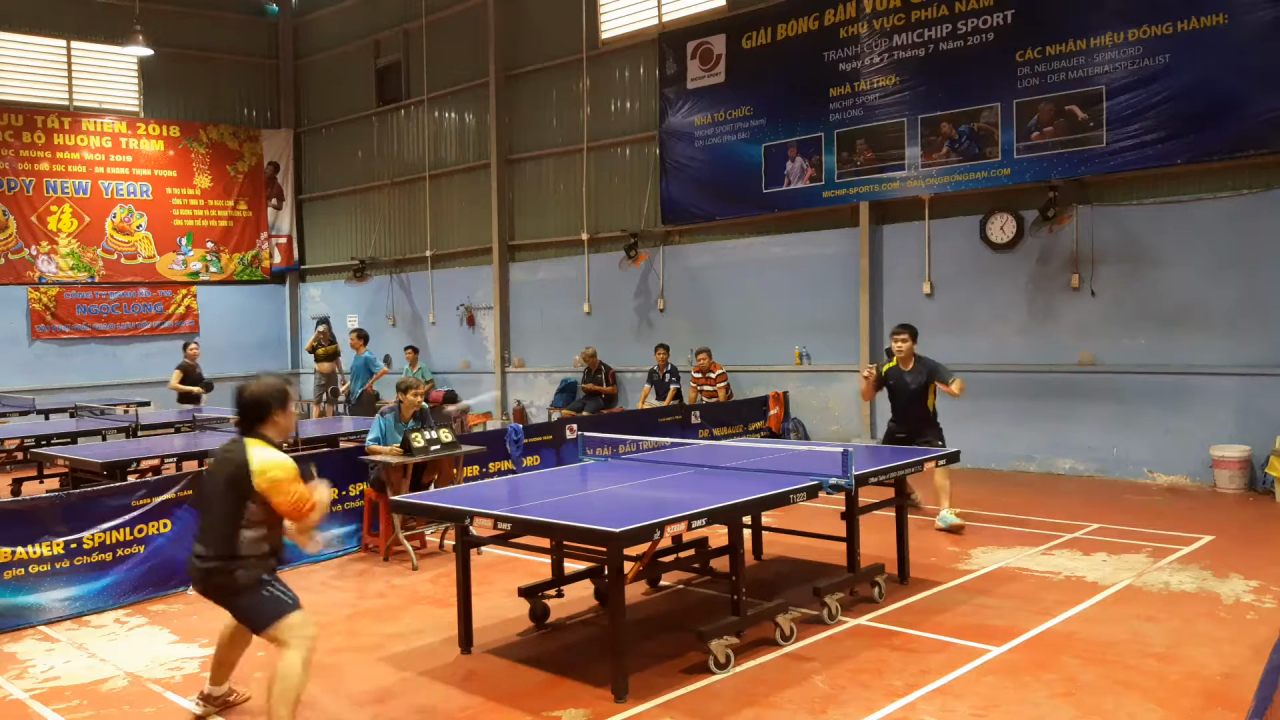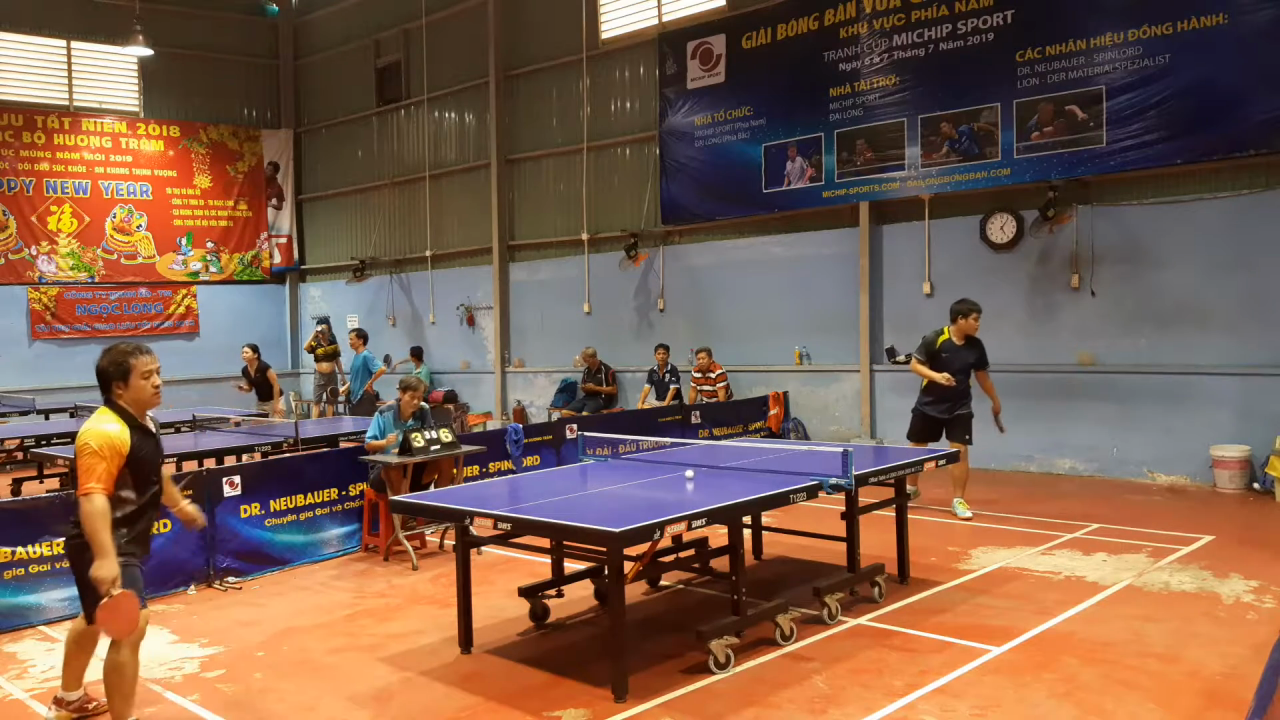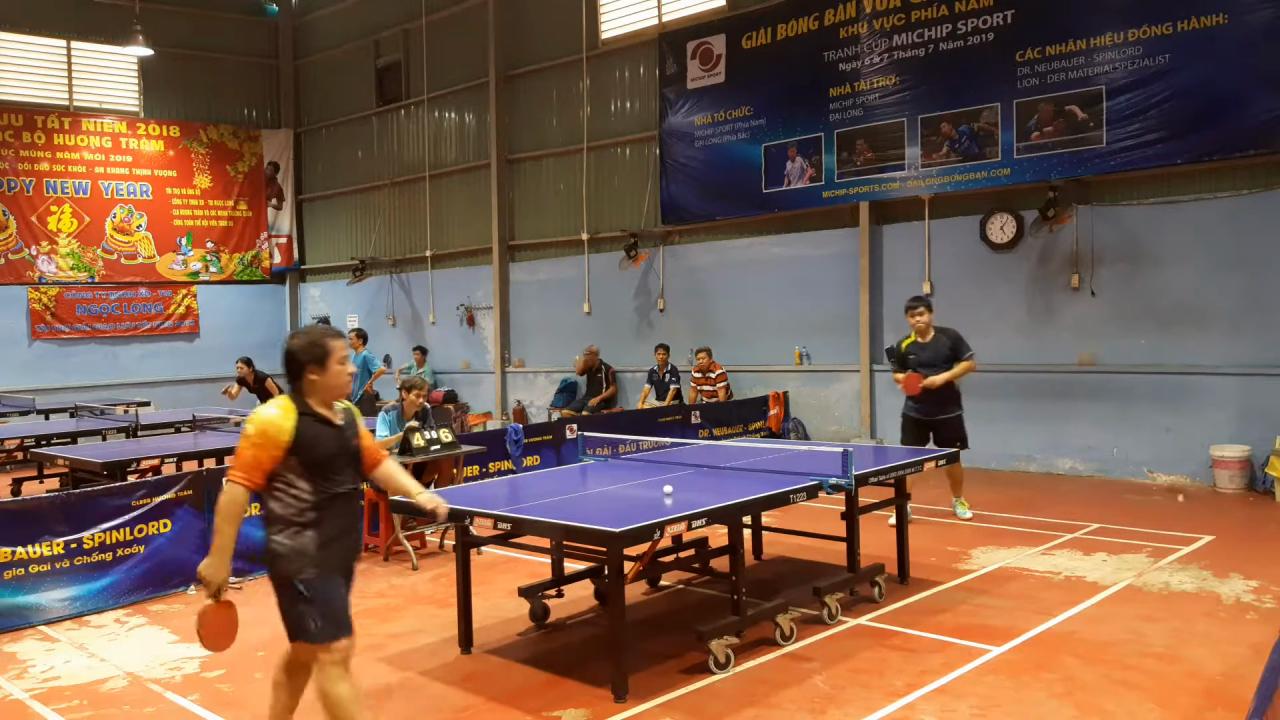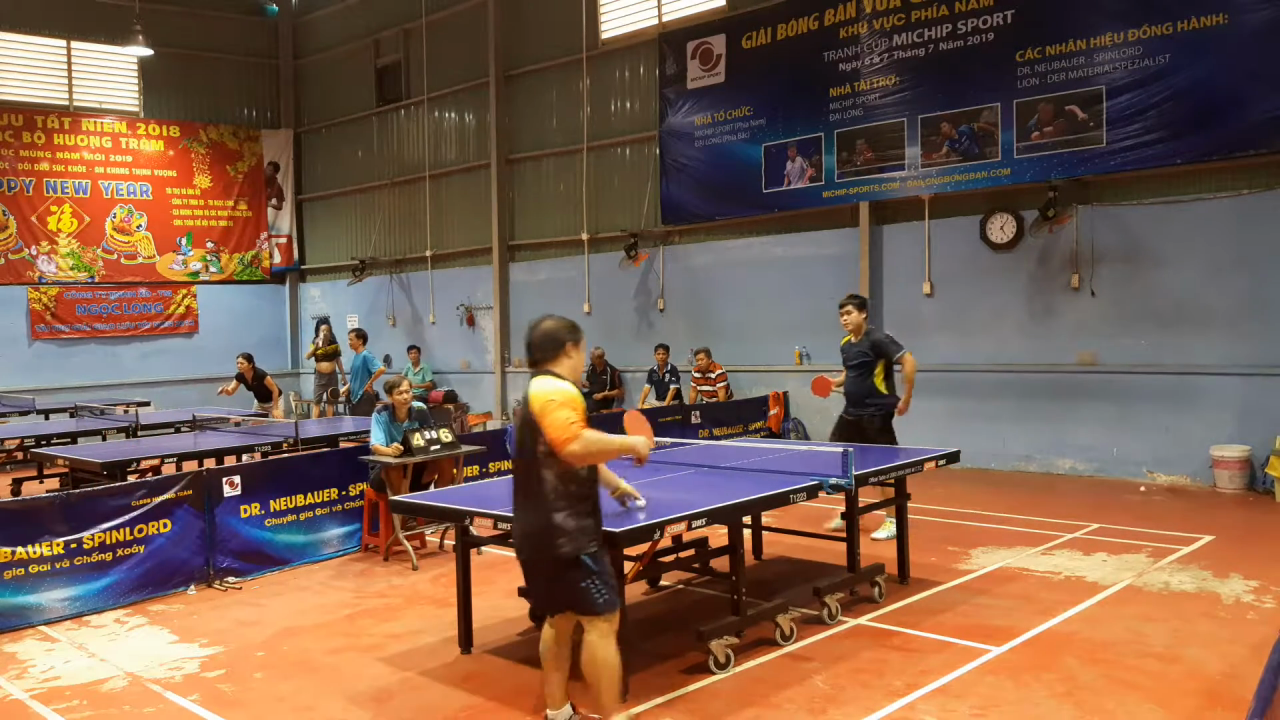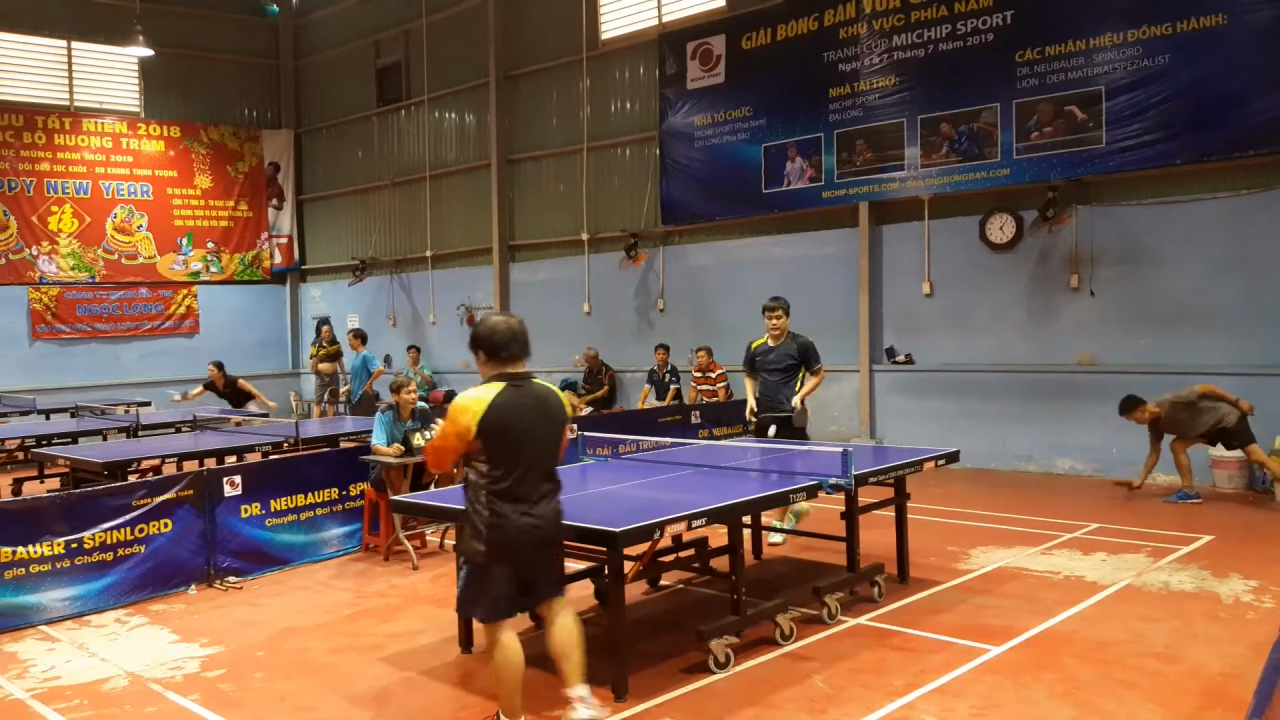
dt=1s
person 1, frame 1
left shoulder: (228, 454)
right shoulder: (274, 463)
right elbow: (307, 515)
left wrist: (289, 529)
right wrist: (321, 496)
left hip: (207, 563)
right hip: (239, 570)
left knee: (249, 618)
right knee: (299, 639)
person 1, frame 2
left shoulder: (139, 421)
right shoulder: (106, 430)
left elbow: (151, 474)
right elbow: (92, 497)
left wrist: (179, 504)
right wrist: (106, 557)
left hip: (123, 544)
right hip: (106, 549)
left knee: (92, 621)
right knee: (132, 627)
person 1, frame 3
left shoulder: (347, 414)
right shoulder: (274, 420)
left elbow: (377, 462)
right elbow: (238, 486)
left wrist: (420, 494)
right wrist: (219, 557)
left hip: (337, 555)
right hip: (302, 558)
left knee: (306, 650)
right knee: (335, 651)
person 1, frame 4
left shoulder: (540, 393)
right shoulder: (555, 391)
right elbow: (575, 447)
left wrist: (614, 483)
right wrist: (631, 444)
left hip: (535, 531)
right hip: (563, 532)
left knee: (560, 620)
right knee: (602, 622)
person 1, frame 5
left shoulder: (472, 404)
right shoulder: (556, 400)
left elbow: (437, 461)
left wrist: (442, 438)
left hip: (492, 534)
right hip: (544, 525)
left knee: (499, 627)
right knee: (555, 604)
person 2, frame 1
left shoulder: (928, 367)
right shoulder: (885, 369)
left elbow: (956, 384)
right elbow: (867, 398)
left wrist: (954, 388)
right wrist: (867, 381)
left hip: (926, 427)
right hip: (898, 427)
left knee: (938, 464)
left ankle: (946, 514)
right ankle: (910, 495)
person 2, frame 2
left shoulder: (976, 345)
right shoulder: (934, 340)
left elbow: (982, 375)
right elbow: (914, 364)
left wrist: (995, 401)
right wrist: (936, 376)
left hip: (959, 408)
right hip: (929, 406)
left knee: (960, 452)
right knee: (916, 449)
left ankle: (958, 500)
right ankle: (911, 488)
person 2, frame 3
left shoulder: (949, 337)
right shoulder: (903, 346)
left elbow: (969, 364)
right elbow: (897, 374)
left wrist: (942, 378)
right wrist: (905, 380)
left hip: (947, 410)
right hip: (915, 411)
left ankle: (958, 500)
person 2, frame 4
left shoulder: (878, 339)
right shoulder: (846, 344)
left elbow: (908, 361)
left wrist: (905, 397)
right wrist: (836, 382)
left hip: (876, 414)
right hip: (851, 413)
left ankle: (892, 520)
person 2, frame 5
left shoulder: (802, 344)
right shoulder: (755, 347)
left elbow: (818, 374)
right elbow: (750, 376)
left wrist: (801, 395)
right wrist: (750, 398)
left hip: (791, 418)
right hip: (764, 416)
left ankle: (780, 522)
right ankle: (797, 506)
